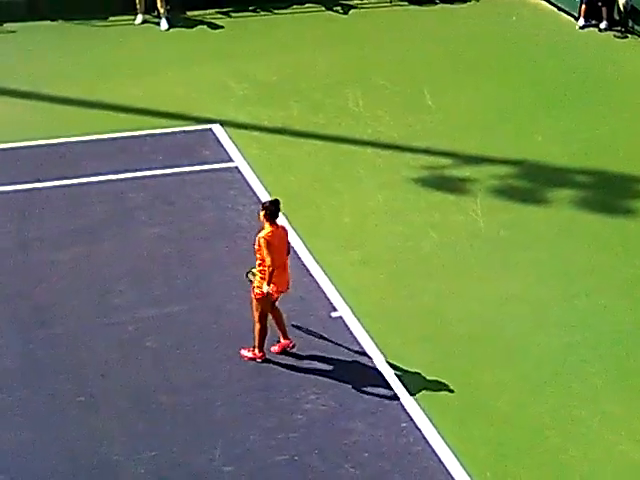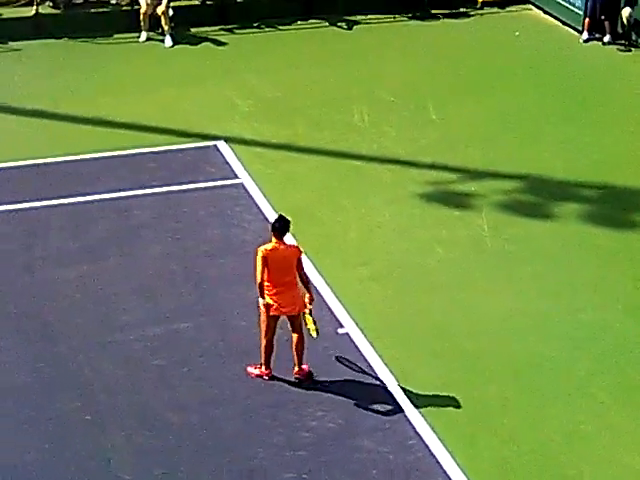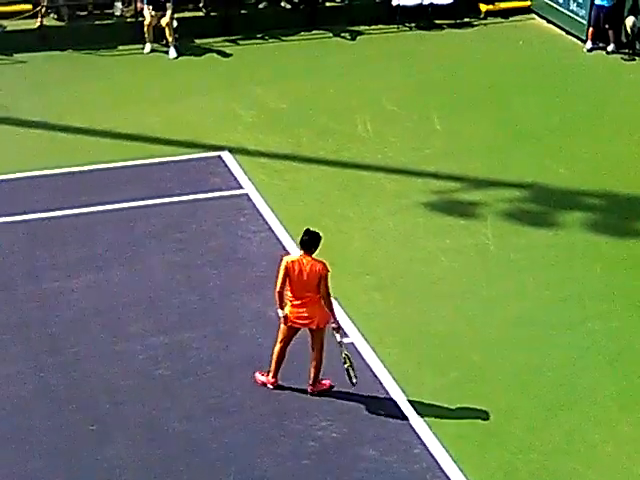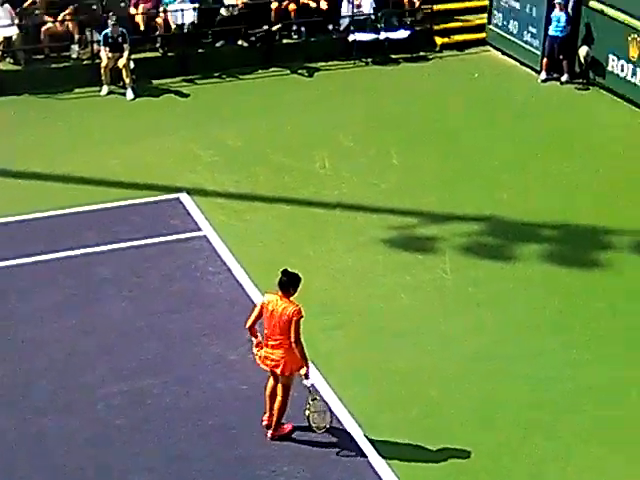
dt=0.3s
person 1, frame 1
left shoulder: (263, 236)
right shoulder: (283, 230)
left elbow: (270, 265)
left wrist: (266, 285)
left hip: (267, 283)
right hip: (282, 279)
left knee: (260, 319)
right knee: (272, 308)
left ankle: (258, 352)
right ankle: (285, 340)
person 1, frame 2
left shoulder: (263, 251)
right shoulder: (295, 250)
left elbow: (260, 280)
right elbow: (303, 276)
left wrist: (262, 299)
right wrist: (309, 294)
left hip: (271, 300)
right hip: (293, 298)
left knee: (267, 336)
right knee: (297, 331)
left ankle: (265, 369)
right ankle: (299, 369)
person 1, frame 3
left shoulder: (288, 261)
right shoulder: (321, 267)
left elbow: (279, 289)
right elbow: (325, 296)
left wrist: (281, 311)
right wrist: (333, 318)
left hip: (293, 312)
right hip: (315, 314)
left knee: (282, 344)
right knee: (317, 349)
left ankle: (271, 377)
right ankle: (314, 384)
person 1, frame 4
left shoulder: (266, 300)
right shoulder: (294, 310)
left elbow: (249, 325)
right elbow: (295, 341)
left wrist: (255, 338)
right wrist: (305, 364)
left hip: (268, 351)
right hip: (286, 357)
left knee: (274, 379)
right knee: (283, 392)
left ankle: (268, 416)
right ankle: (274, 429)
